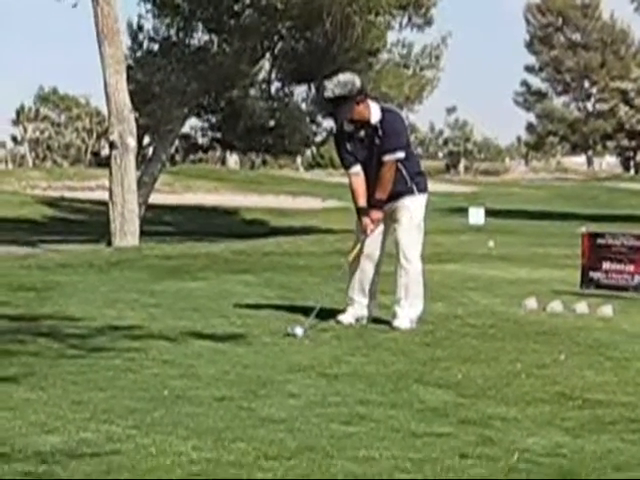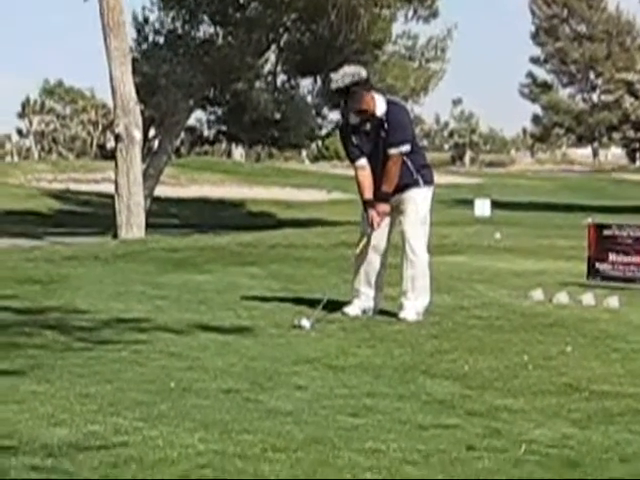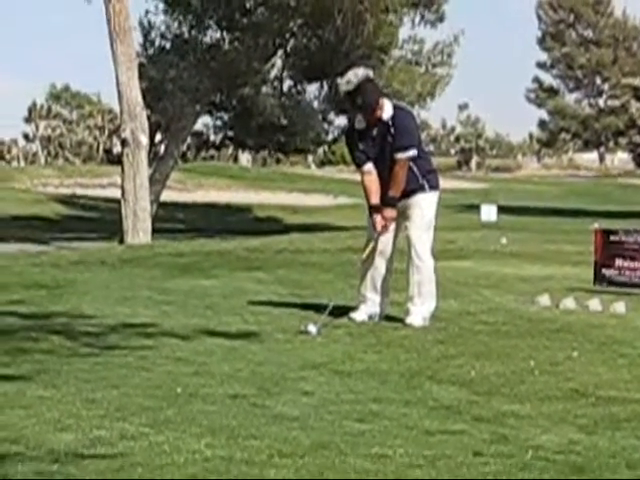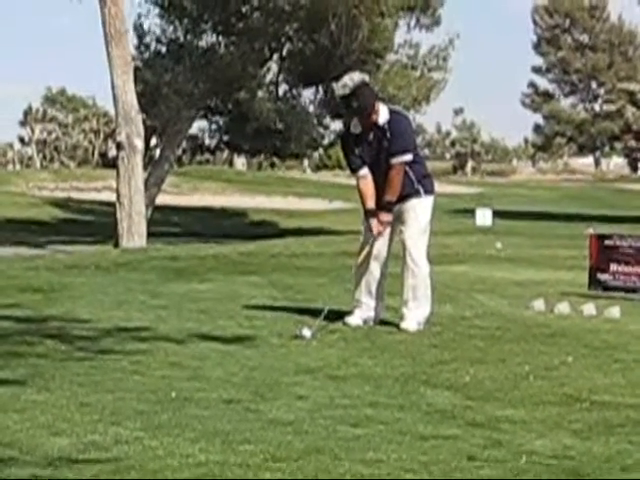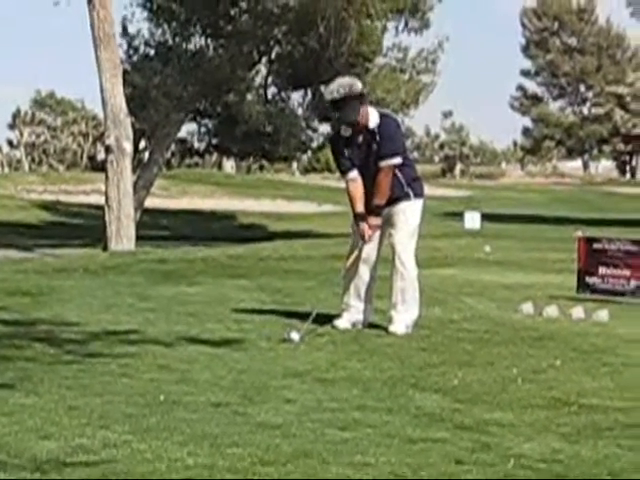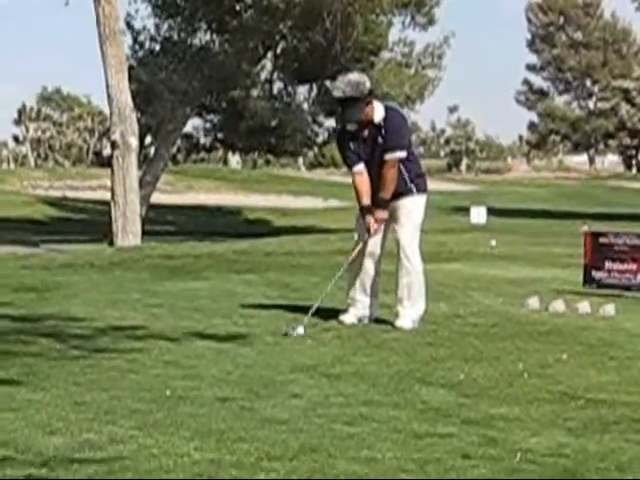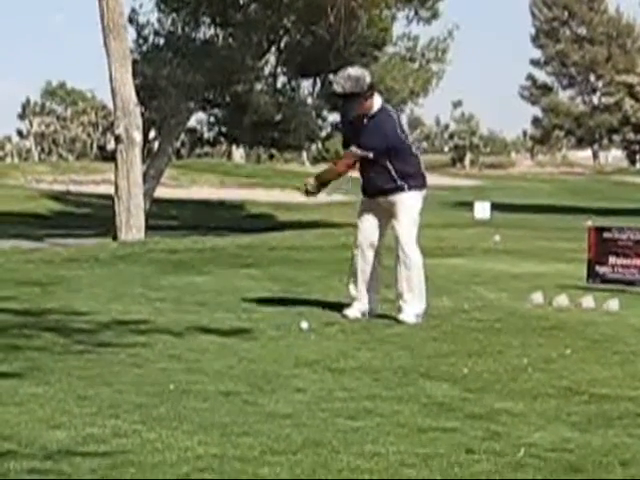
dt=0.3s
person 1, frame 1
left shoulder: (390, 119)
right shoulder: (343, 132)
left elbow: (390, 166)
right elbow: (355, 174)
left wrist: (377, 205)
right wrist: (363, 211)
left hip: (407, 193)
right hip: (373, 199)
left knee: (407, 252)
right knee: (365, 251)
left ankle: (407, 312)
right ankle: (358, 307)
person 1, frame 2
left shoulder: (395, 112)
right shoulder: (348, 126)
left elbow: (395, 159)
right elbow: (361, 167)
left wrist: (384, 199)
right wrist: (370, 204)
left hip: (413, 185)
right hip: (379, 191)
left knee: (413, 243)
right knee: (370, 242)
left ankle: (414, 304)
right ankle: (365, 299)
person 1, frame 3
left shoulder: (401, 117)
right shoulder: (354, 131)
left elbow: (402, 164)
right elbow: (368, 172)
left wrist: (391, 204)
right wrist: (376, 209)
left hip: (419, 191)
right hip: (385, 196)
left knee: (419, 248)
right knee: (377, 248)
left ankle: (420, 310)
right ankle: (371, 305)
person 1, frame 4
left shoulder: (397, 121)
right shoulder: (349, 136)
left elbow: (397, 168)
right elbow: (363, 176)
left wrist: (387, 208)
right wrist: (371, 213)
left hip: (414, 195)
right hip: (380, 200)
left knee: (413, 251)
right knee: (370, 251)
left ankle: (415, 314)
right ankle: (366, 309)
person 1, frame 5
left shoulder: (387, 125)
right shoulder: (339, 138)
left elbow: (386, 173)
right elbow: (352, 180)
left wrist: (376, 212)
right wrist: (361, 217)
left hip: (403, 198)
right hip: (369, 203)
left knee: (402, 254)
right knee: (360, 254)
left ankle: (403, 317)
right ankle: (355, 313)
person 1, frame 6
left shoulder: (393, 119)
right shoulder: (345, 130)
left elbow: (391, 166)
right elbow: (359, 172)
left wrist: (381, 207)
right wrist: (367, 210)
left hip: (408, 193)
right hip: (373, 197)
left knee: (408, 248)
right knee: (366, 248)
left ankle: (410, 312)
right ankle: (360, 307)
person 1, frame 7
left shoulder: (382, 121)
right shoulder: (352, 116)
left elbow: (350, 159)
right elbow: (346, 157)
left wrist: (318, 180)
right wrist: (325, 181)
left hip: (405, 189)
right hip: (373, 192)
left knee: (405, 242)
right knee: (365, 242)
left ankle: (412, 307)
right ankle: (363, 301)
